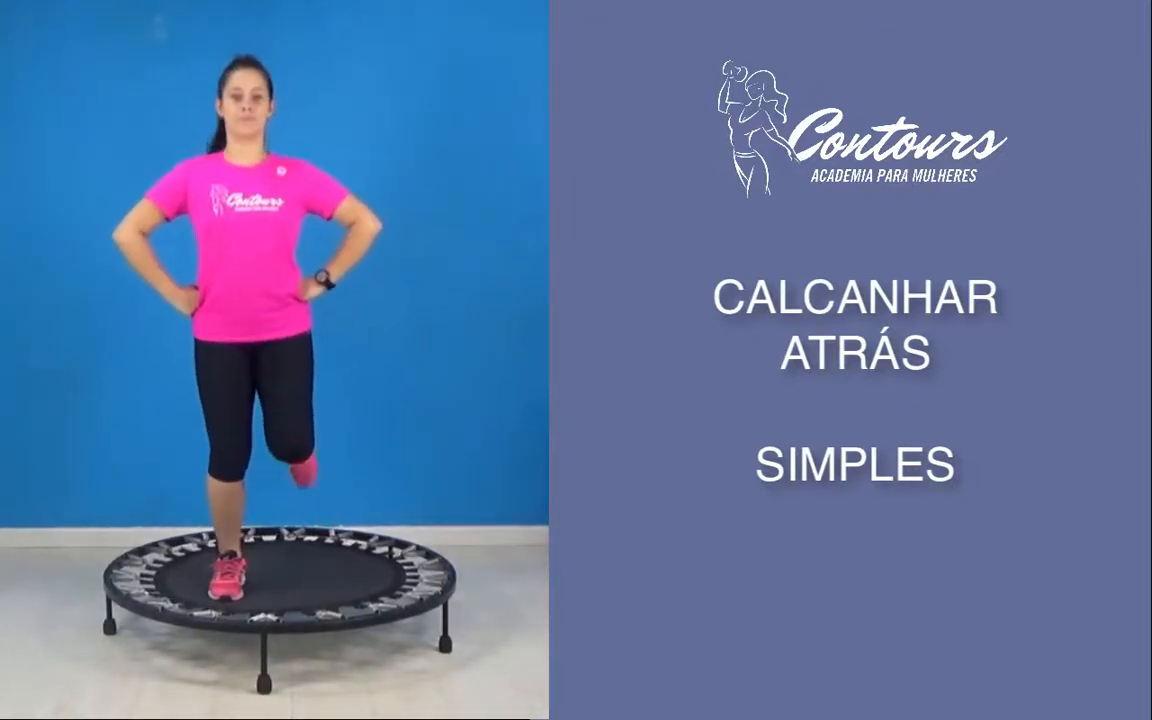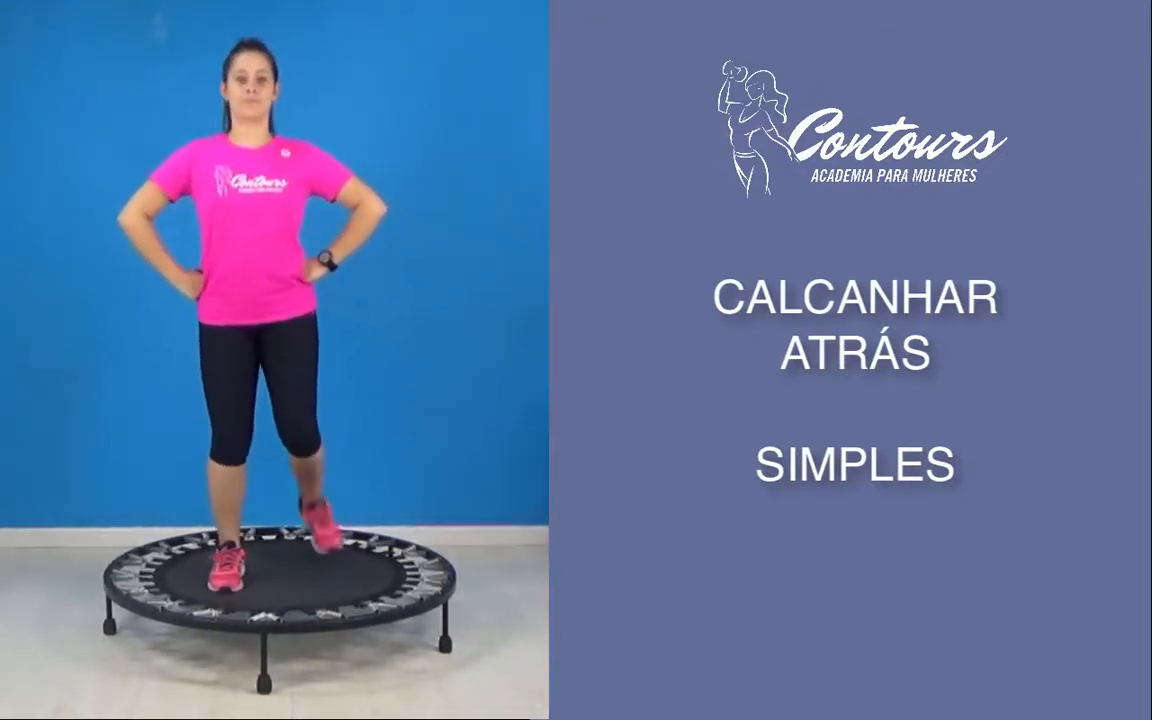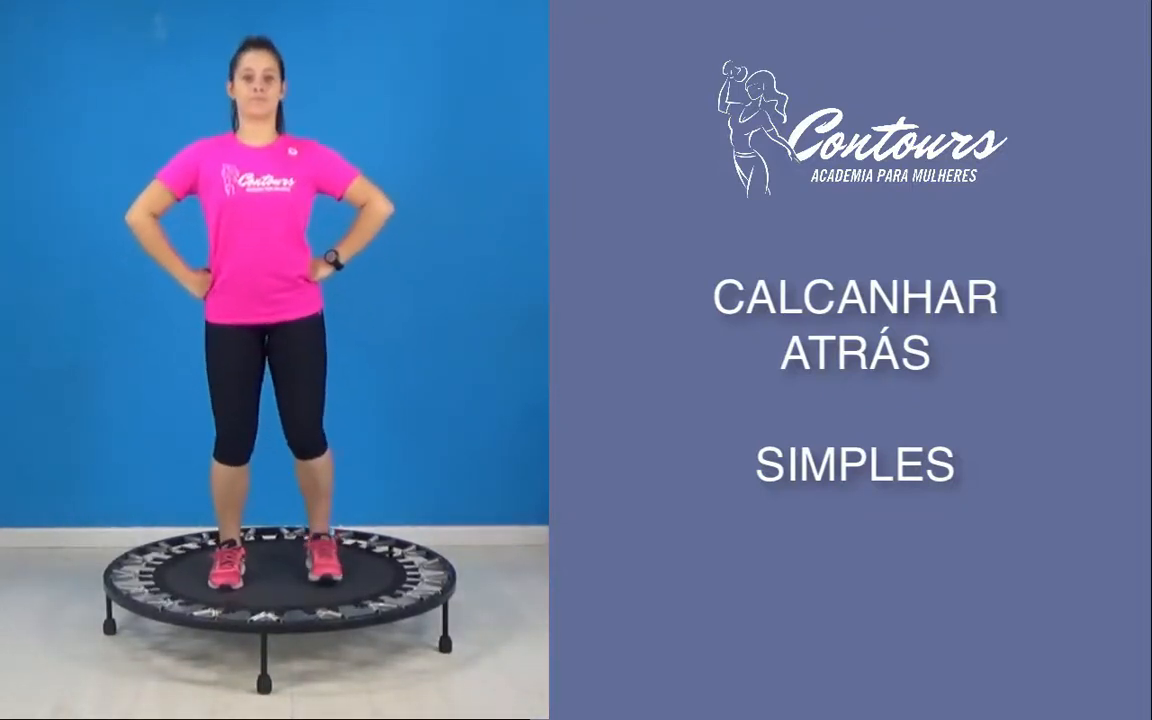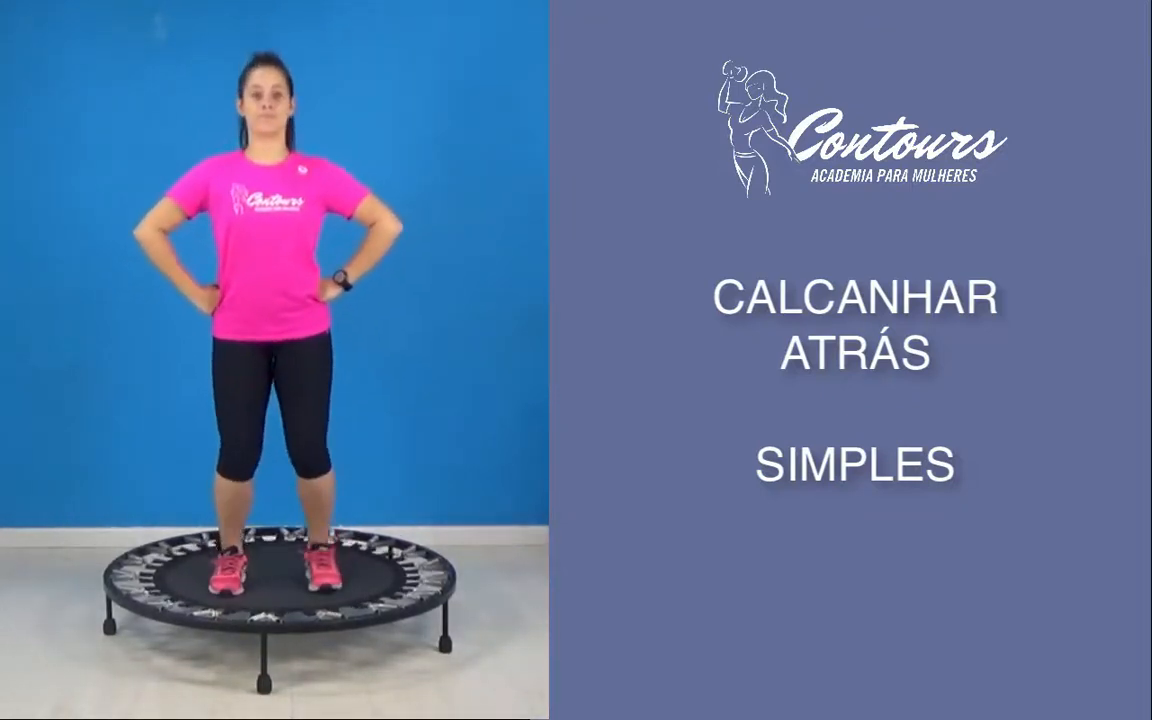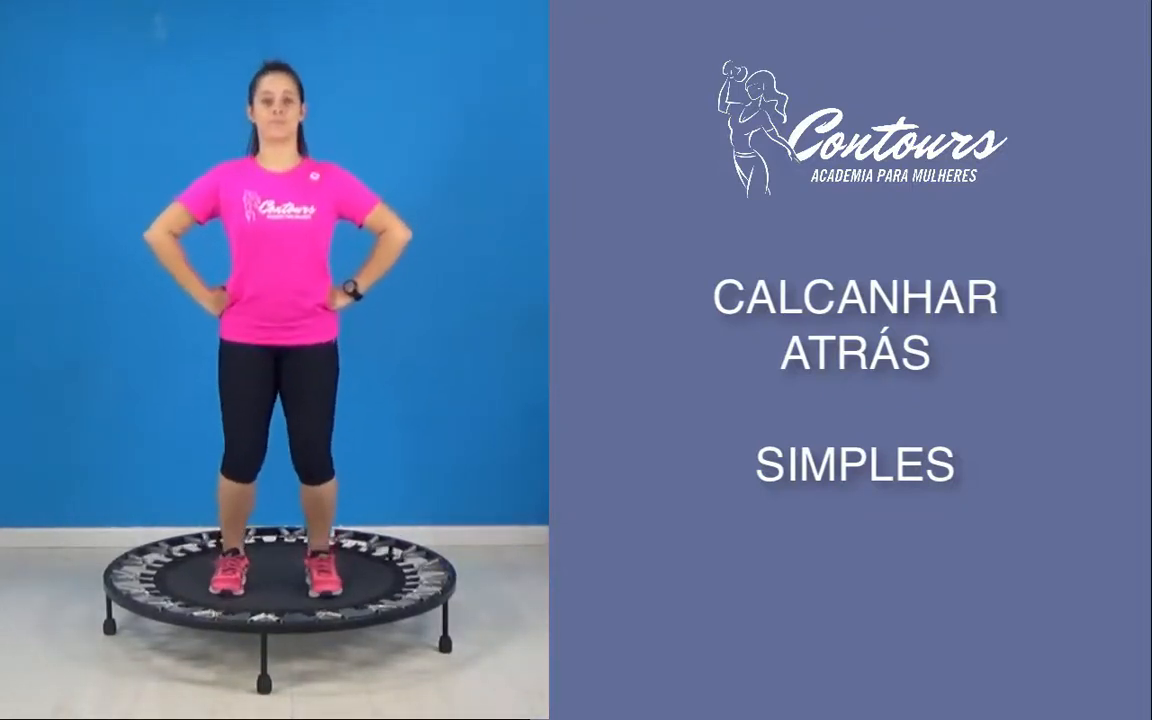
dt=0.1s
person 1, frame 1
left shoulder: (298, 176)
right shoulder: (192, 175)
left elbow: (367, 223)
right elbow: (128, 233)
left wrist: (323, 280)
right wrist: (176, 294)
left hip: (286, 333)
right hip: (218, 336)
left knee: (292, 444)
right knee: (228, 454)
left ankle: (299, 452)
right ankle: (229, 558)
person 1, frame 2
left shoulder: (302, 159)
right shoulder: (196, 157)
left elbow: (371, 206)
right elbow: (133, 216)
left wrist: (326, 262)
right wrist: (181, 277)
left hip: (291, 316)
right hip: (222, 321)
left knee: (299, 431)
right knee: (229, 438)
left ankle: (315, 504)
right ankle: (228, 549)
person 1, frame 3
left shoulder: (309, 157)
right shoulder: (203, 156)
left elbow: (378, 205)
right elbow: (140, 215)
left wrist: (332, 262)
right wrist: (188, 276)
left hip: (298, 316)
right hip: (229, 319)
left knee: (305, 433)
right knee: (233, 438)
left ankle: (320, 540)
right ankle: (229, 547)
person 1, frame 4
left shoulder: (320, 175)
right shoulder: (213, 174)
left elbow: (386, 224)
right elbow: (150, 231)
left wrist: (341, 281)
right wrist: (196, 292)
left hip: (305, 334)
right hip: (236, 337)
left knee: (309, 451)
right knee: (238, 454)
left ankle: (321, 550)
right ankle: (230, 554)
person 1, frame 5
left shoulder: (331, 181)
right shoulder: (225, 180)
left elbow: (396, 233)
right elbow: (160, 234)
left wrist: (351, 290)
right wrist: (205, 295)
left hip: (312, 341)
right hip: (244, 340)
left knee: (312, 457)
right knee: (242, 456)
left ankle: (321, 555)
right ankle: (231, 555)
